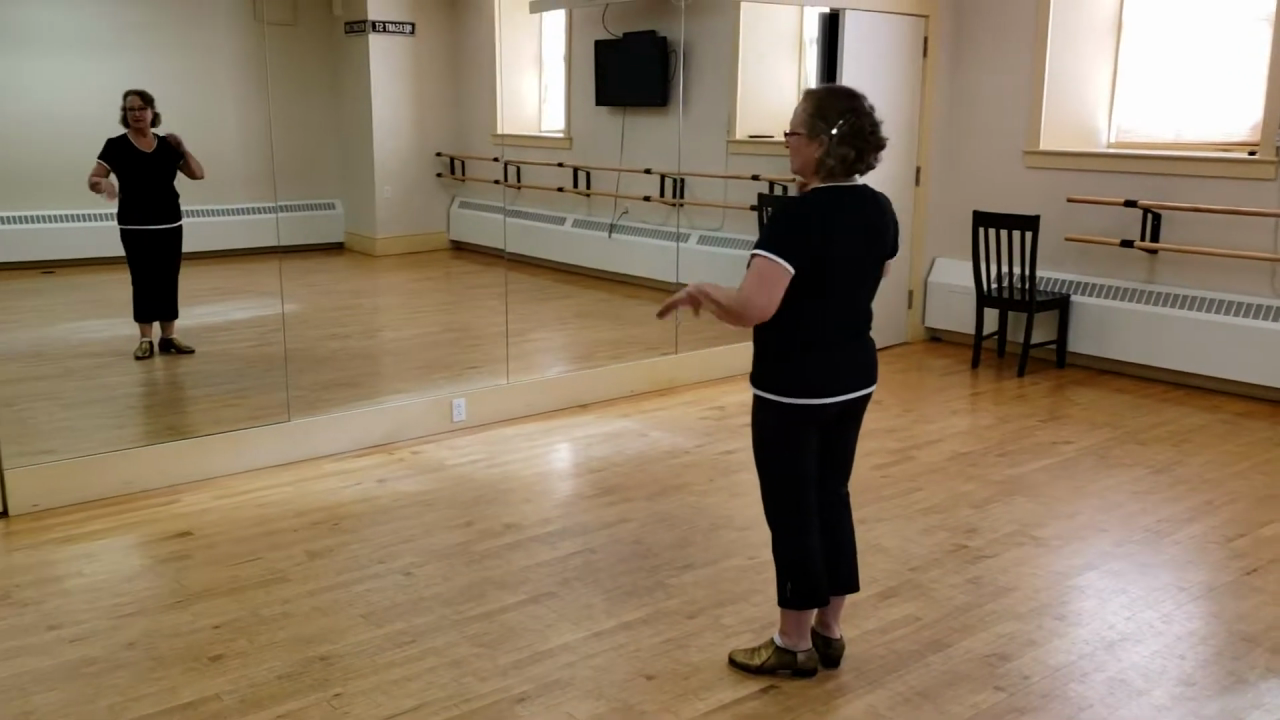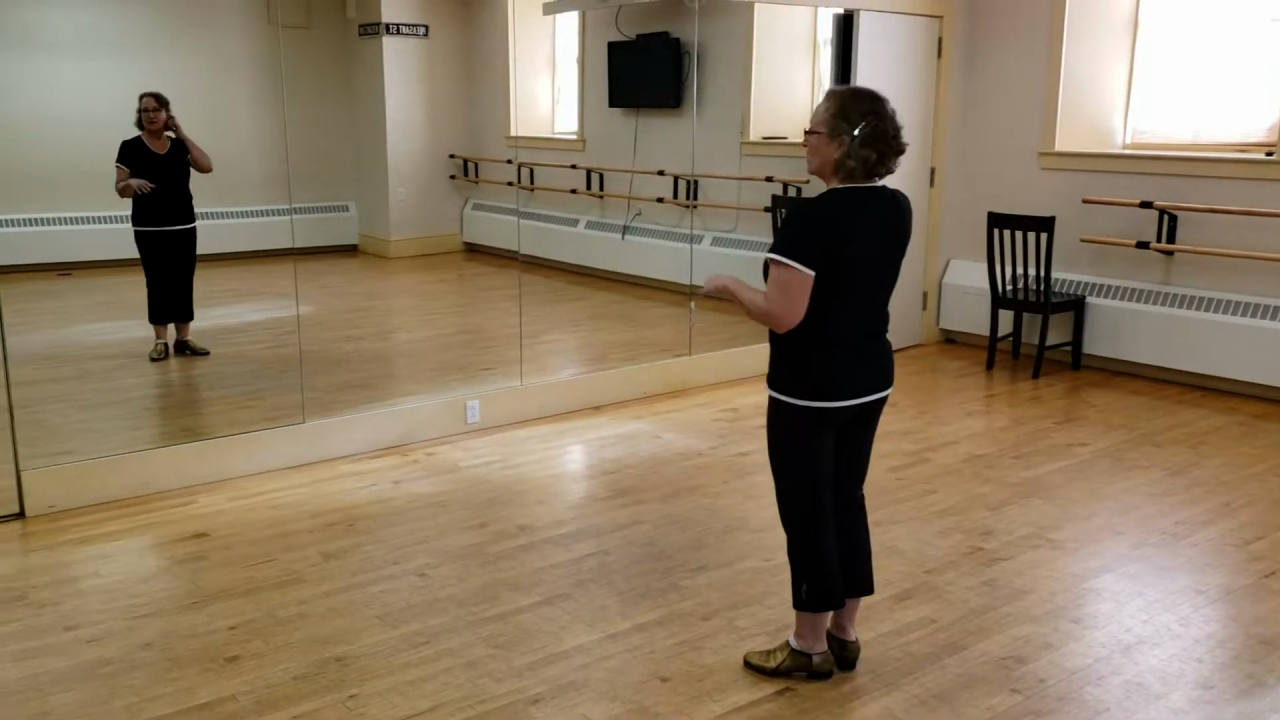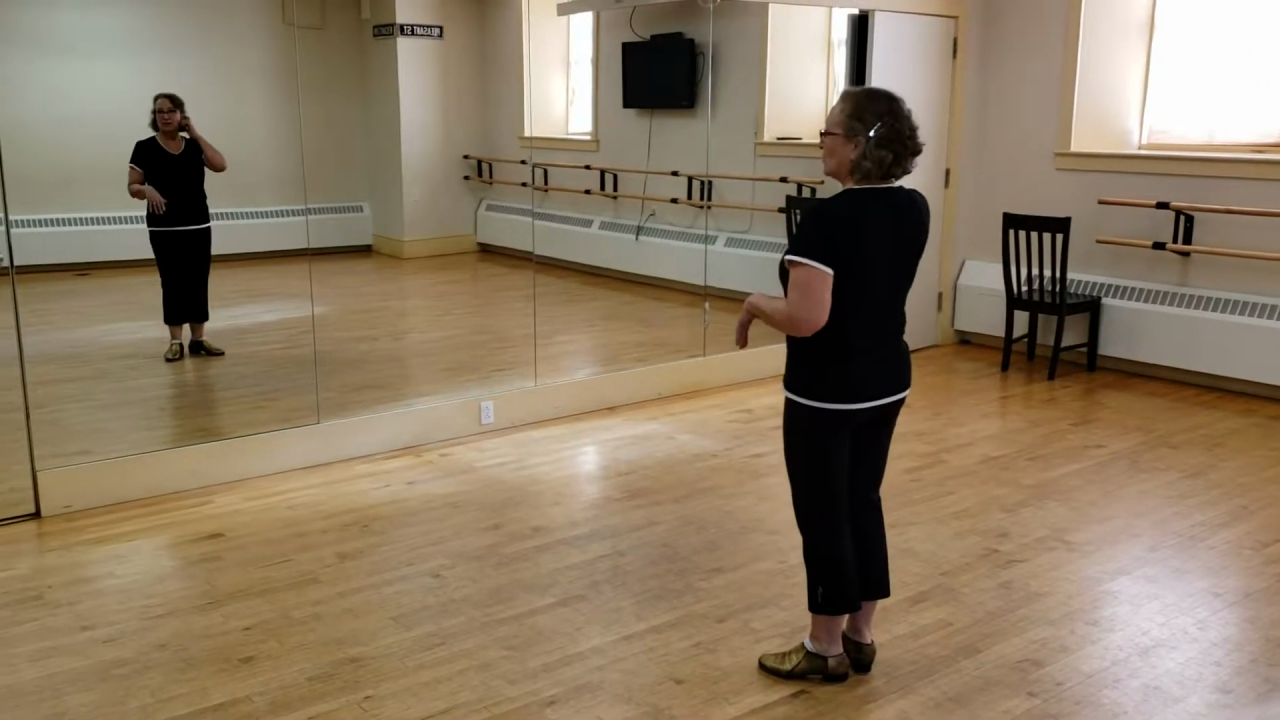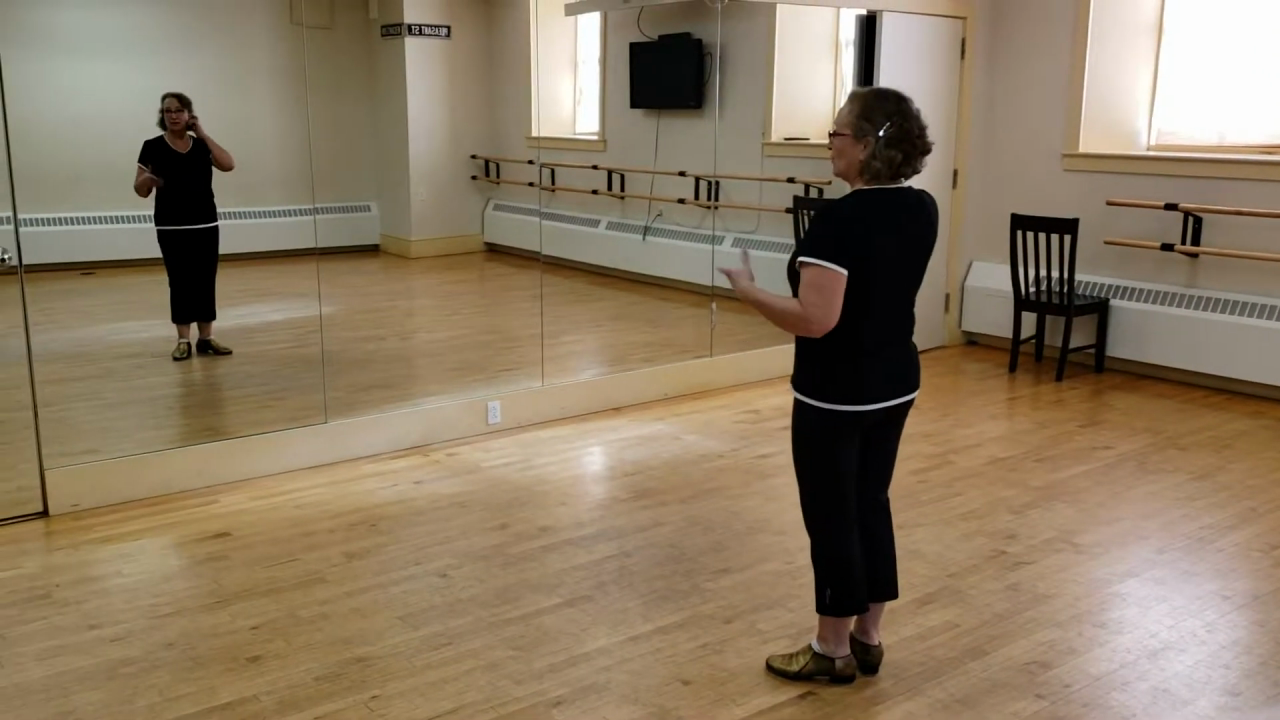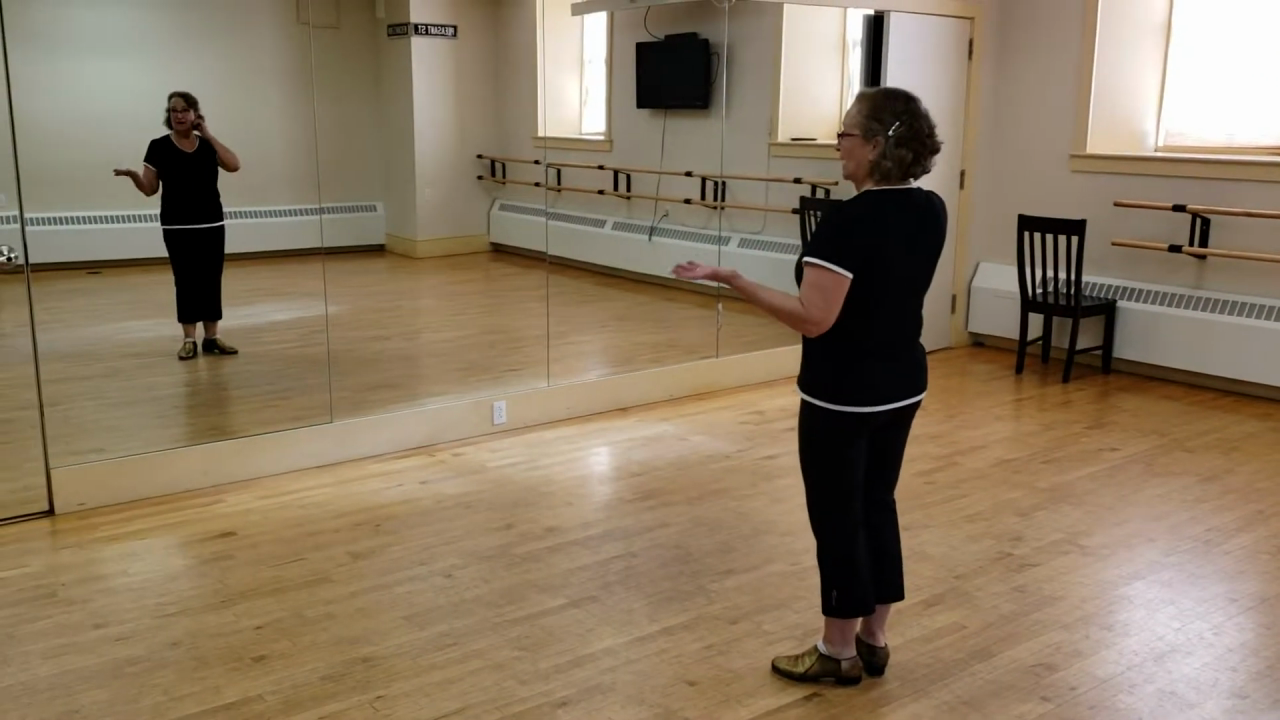
dt=0.2s
person 1, frame 1
left shoulder: (797, 216)
right shoulder: (878, 210)
left elbow: (753, 308)
left wrist: (697, 293)
left hip: (792, 389)
right hip: (854, 379)
left knee: (793, 510)
right knee: (830, 498)
left ankle: (794, 645)
right ankle: (829, 633)
person 1, frame 2
left shoulder: (813, 218)
right shoulder: (896, 210)
left elbow: (781, 314)
left wrist: (730, 285)
left hip: (810, 391)
right hip: (871, 381)
left knee: (808, 513)
right knee: (846, 500)
left ankle: (810, 647)
right ankle: (845, 635)
person 1, frame 3
left shoulder: (828, 218)
right shoulder: (913, 210)
left elbow: (804, 318)
left wrist: (755, 304)
left hip: (825, 394)
right hip: (887, 383)
left knee: (824, 516)
right knee: (862, 503)
left ankle: (825, 650)
right ankle: (860, 637)
person 1, frame 4
left shoulder: (841, 219)
right shoulder: (921, 210)
left elbow: (815, 318)
left wrist: (748, 289)
left hip: (834, 394)
right hip: (895, 383)
left knee: (832, 517)
right knee: (870, 505)
left ankle: (833, 651)
right ankle: (868, 638)
person 1, frame 5
left shoulder: (849, 221)
right shoulder: (930, 211)
left elbow: (813, 316)
left wrist: (732, 279)
left hip: (842, 396)
right hip: (902, 386)
left knee: (837, 517)
right knee: (877, 506)
left ankle: (839, 653)
right ankle: (874, 640)
person 2, frame 1
left shoulder: (167, 145)
right shoulder: (116, 146)
left elbow: (198, 173)
right elbow: (93, 181)
left wrist: (182, 149)
right wrist: (103, 183)
left hip: (170, 224)
right hip: (135, 227)
left knee: (168, 280)
right knee: (143, 281)
left ankle: (169, 337)
right ankle: (145, 340)
person 2, frame 2
left shoulder: (180, 146)
right shoulder: (130, 148)
left elbow: (206, 166)
right elbow: (120, 189)
left wrist: (182, 135)
right wrist: (133, 182)
left hip: (183, 226)
right hip: (149, 229)
left knee: (183, 281)
right knee: (157, 282)
left ankle: (184, 338)
right ankle: (160, 341)
person 2, frame 3
left shoulder: (194, 146)
right shoulder: (145, 148)
left elbow: (220, 165)
right elbow: (133, 187)
left wrist: (196, 135)
right wrist: (145, 190)
left hip: (198, 226)
right hip: (164, 229)
left knee: (198, 282)
right knee: (172, 283)
left ankle: (199, 338)
right ankle: (176, 341)
person 2, frame 4
left shoulder: (202, 145)
right shoulder: (153, 147)
left elbow: (227, 165)
right elbow: (141, 190)
left wrist: (203, 135)
right wrist: (143, 181)
left hip: (205, 224)
right hip: (171, 227)
left knee: (205, 280)
right knee: (179, 282)
left ankle: (206, 337)
right ankle: (183, 340)
person 2, frame 5
left shoulder: (207, 145)
right shoulder: (159, 147)
left elbow: (234, 165)
right elbow: (150, 188)
left wrist: (208, 136)
right wrist: (133, 175)
left hip: (211, 224)
right hip: (177, 227)
left knee: (211, 280)
right knee: (186, 281)
left ankle: (212, 337)
right ankle: (189, 340)
